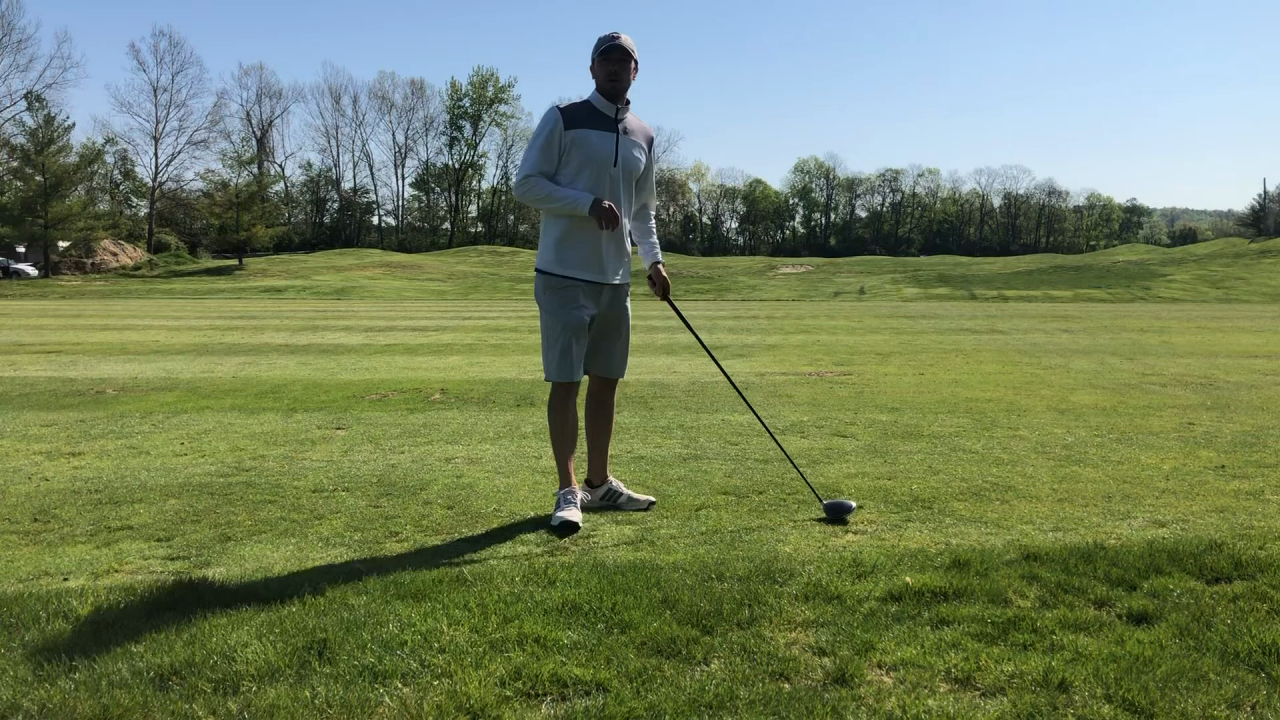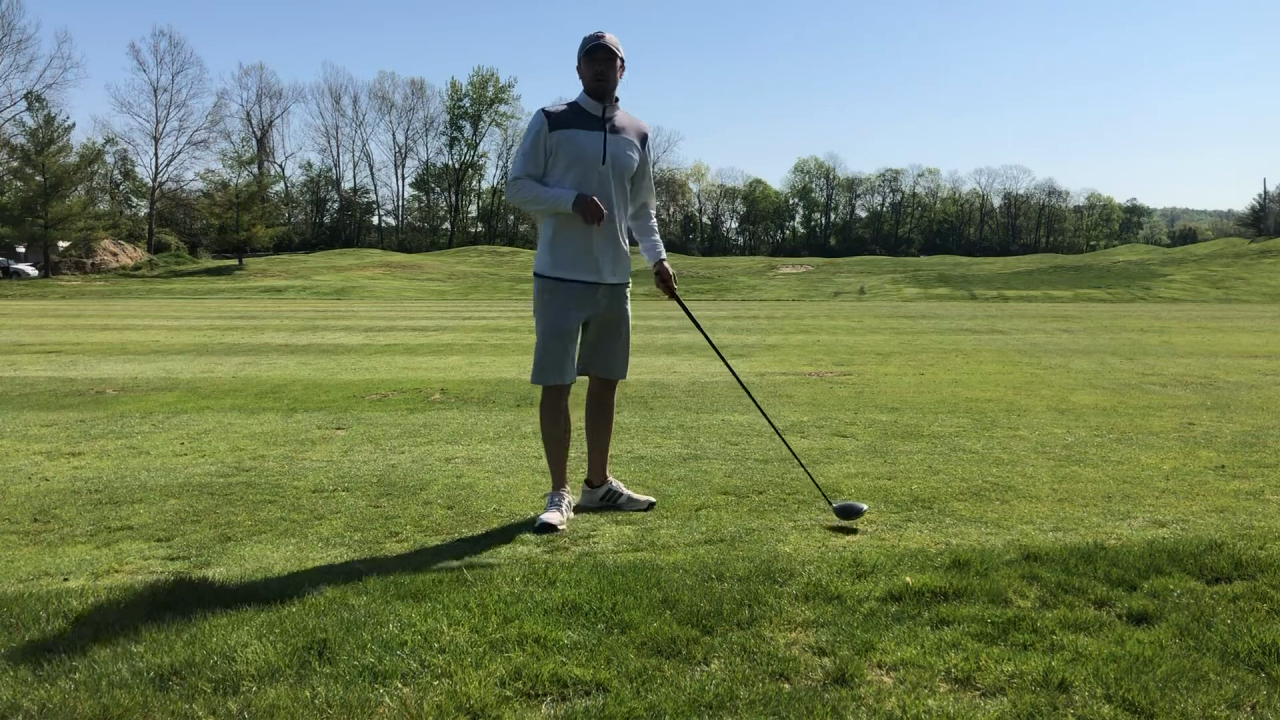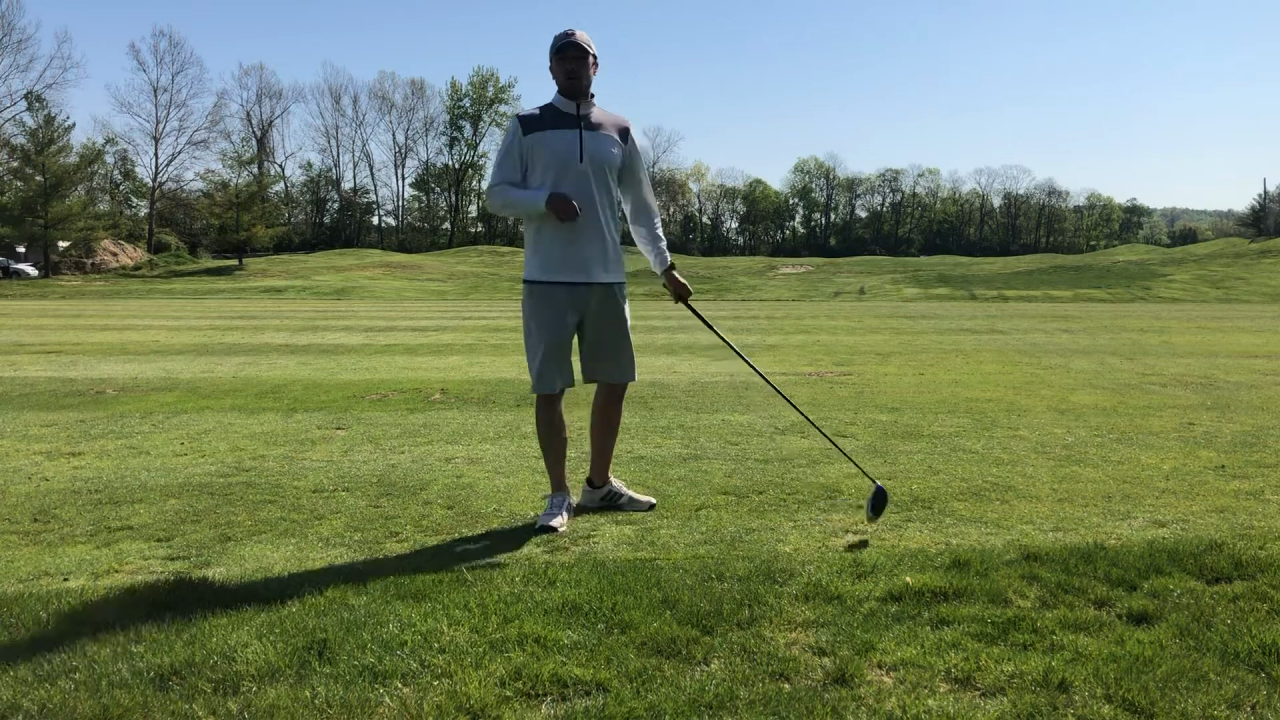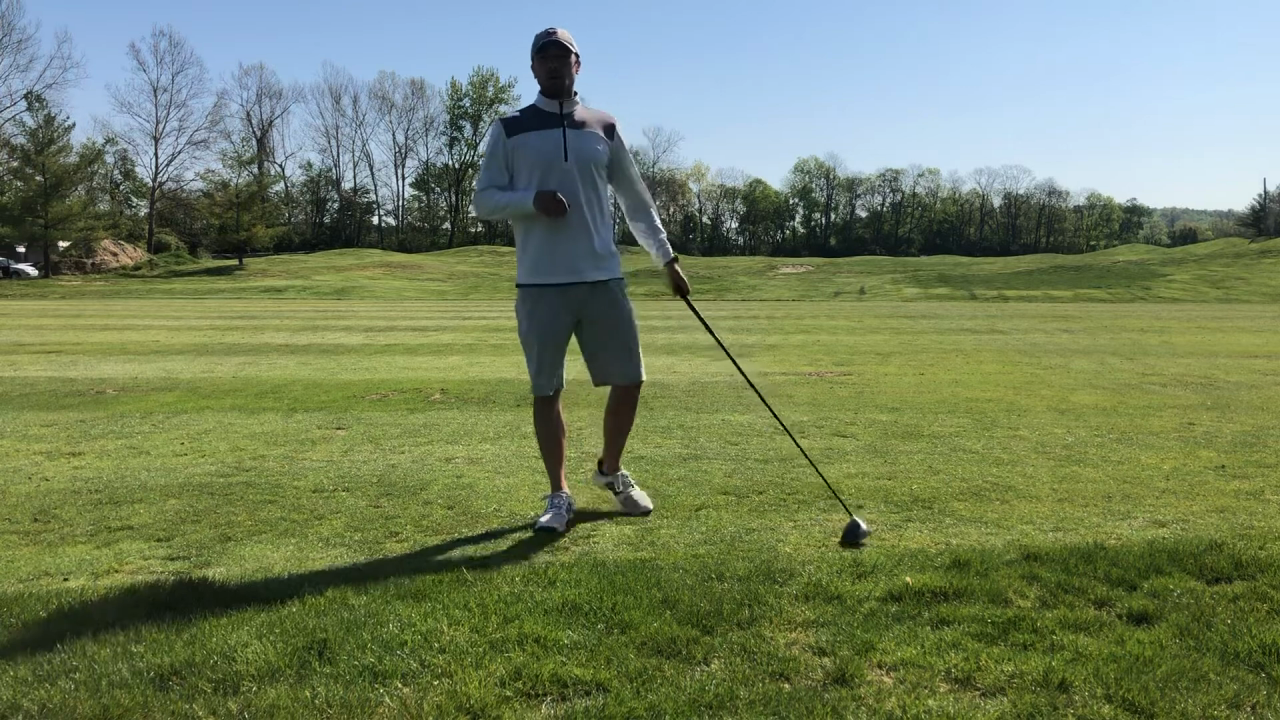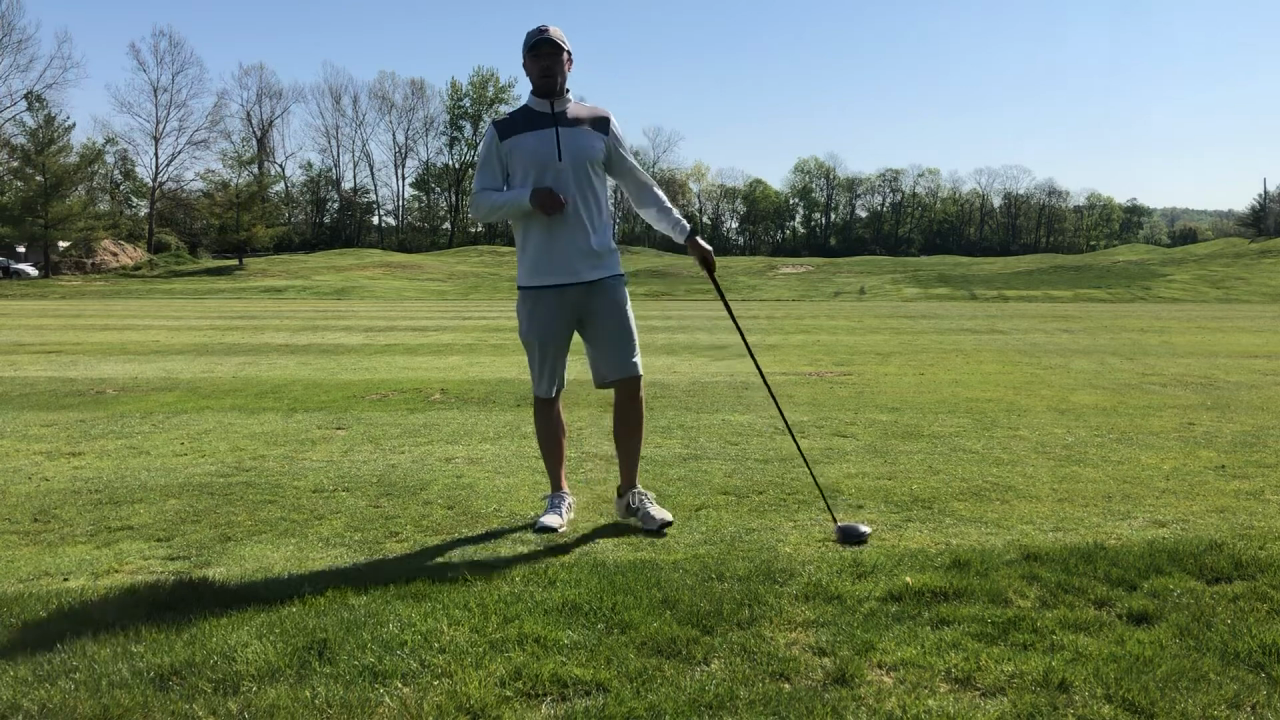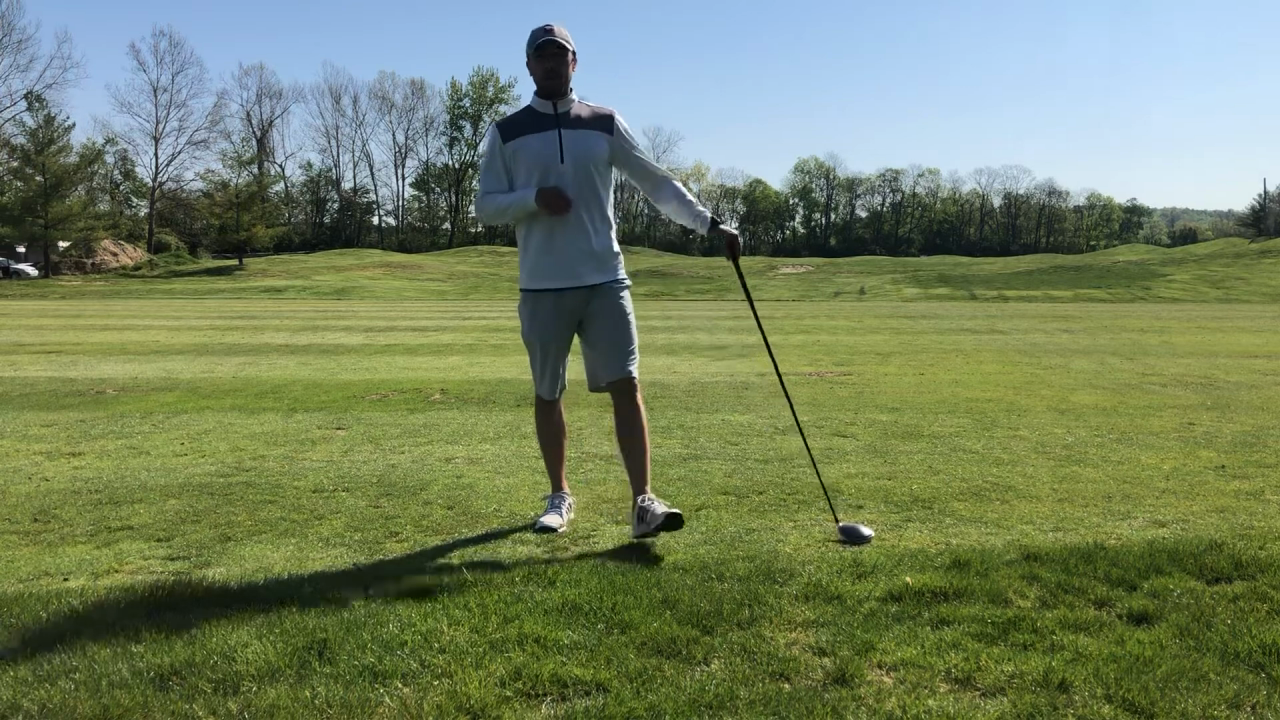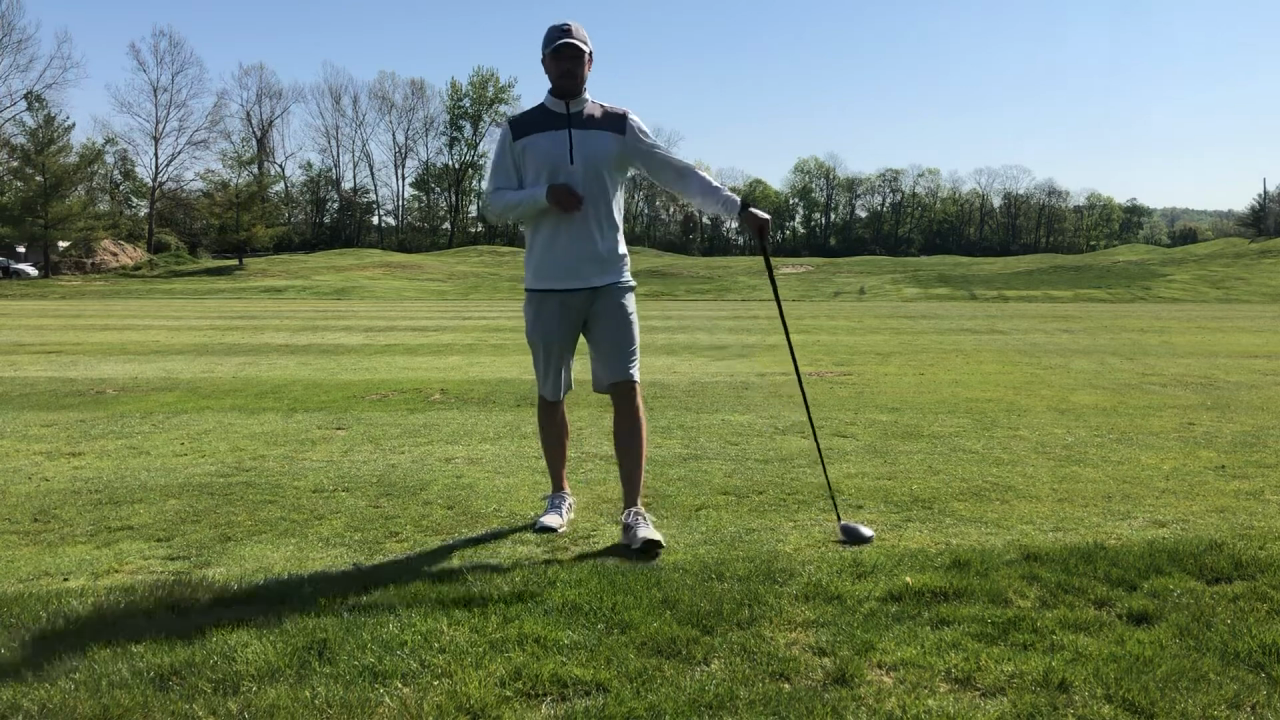
dt=0.2s
person 1, frame 1
left shoulder: (643, 137)
right shoulder: (561, 119)
right elbow: (526, 185)
left wrist: (653, 261)
right wrist: (588, 204)
left hip: (615, 279)
right hip: (563, 276)
left knee: (605, 381)
right knee: (565, 382)
left ankle: (599, 483)
right ankle: (568, 490)
person 1, frame 2
left shoulder: (637, 135)
right shoulder: (549, 122)
left elbow: (642, 207)
right elbow: (517, 188)
left wrist: (657, 259)
right wrist: (571, 200)
left hip: (614, 279)
right hip: (560, 277)
left knee: (605, 383)
right knee: (555, 385)
left ankle: (599, 483)
right ankle: (560, 493)
person 1, frame 3
left shoulder: (618, 132)
right shoulder: (525, 127)
left elbow: (641, 205)
right elbow: (497, 195)
left wrist: (666, 265)
right wrist: (545, 200)
left hip: (607, 280)
right hip: (547, 281)
left knee: (615, 383)
right knee: (549, 390)
left ankle: (600, 482)
right ankle: (560, 494)
person 1, frame 4
left shoulder: (604, 128)
right shoulder: (508, 130)
left elbow: (636, 200)
right elbow: (483, 201)
left wrist: (668, 258)
right wrist: (531, 200)
left hip: (603, 278)
right hip: (540, 283)
left knee: (629, 382)
right knee: (545, 392)
left ankle: (610, 469)
right ankle: (559, 495)
person 1, frame 5
left shoulder: (599, 124)
right shoulder: (502, 132)
left elbow: (642, 189)
right elbow: (480, 205)
left wrist: (688, 236)
right wrist: (529, 196)
left hip: (603, 276)
right hip: (541, 284)
left knee: (629, 381)
right knee: (546, 393)
left ankle: (630, 492)
right ankle: (560, 495)
person 1, frame 6
left shoulder: (605, 124)
right shoulder: (506, 132)
left elbow: (657, 182)
right elbow: (485, 207)
left wrist: (710, 223)
right wrist: (533, 198)
left hip: (605, 279)
right hip: (542, 286)
left knee: (625, 385)
right knee: (547, 395)
left ankle: (643, 502)
right ankle: (560, 495)
person 1, frame 7
left shoulder: (618, 124)
right shoulder: (518, 129)
left elbow: (679, 174)
right elbow: (494, 205)
left wrist: (739, 208)
right wrist: (544, 195)
left hip: (609, 281)
right hip: (548, 285)
left knee: (624, 390)
right knee: (550, 395)
left ankle: (634, 512)
right ankle: (560, 494)
